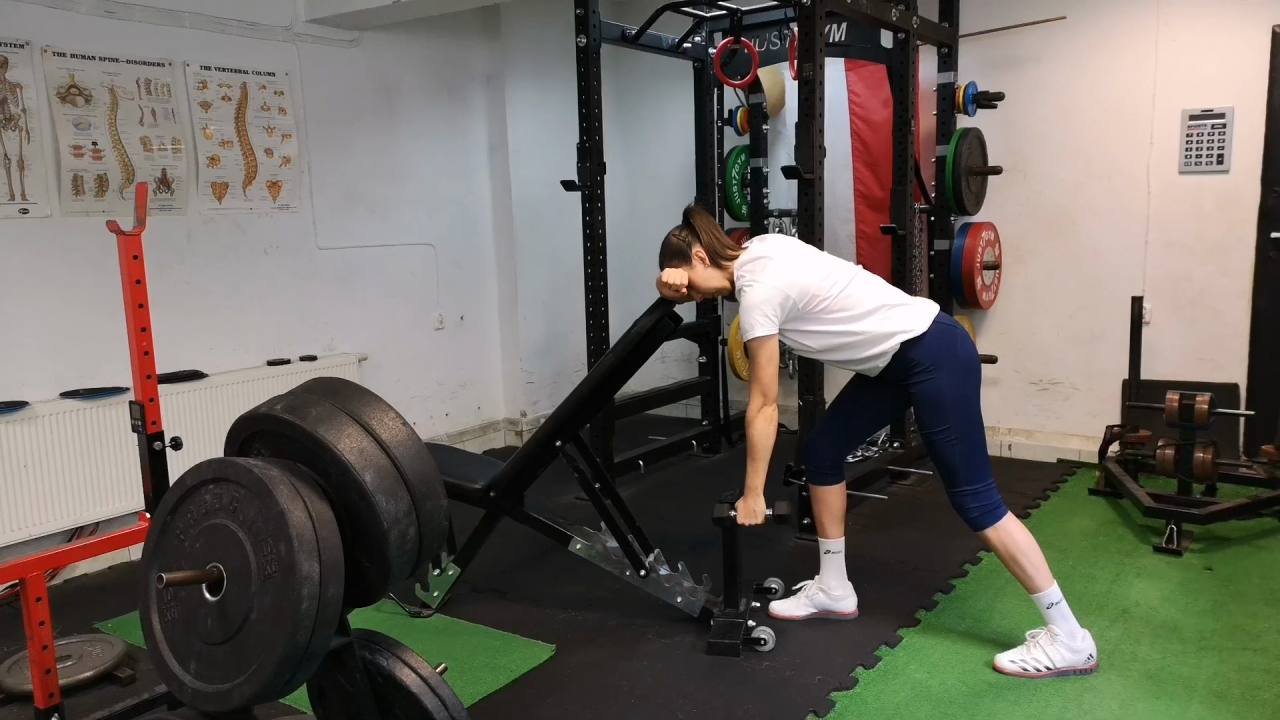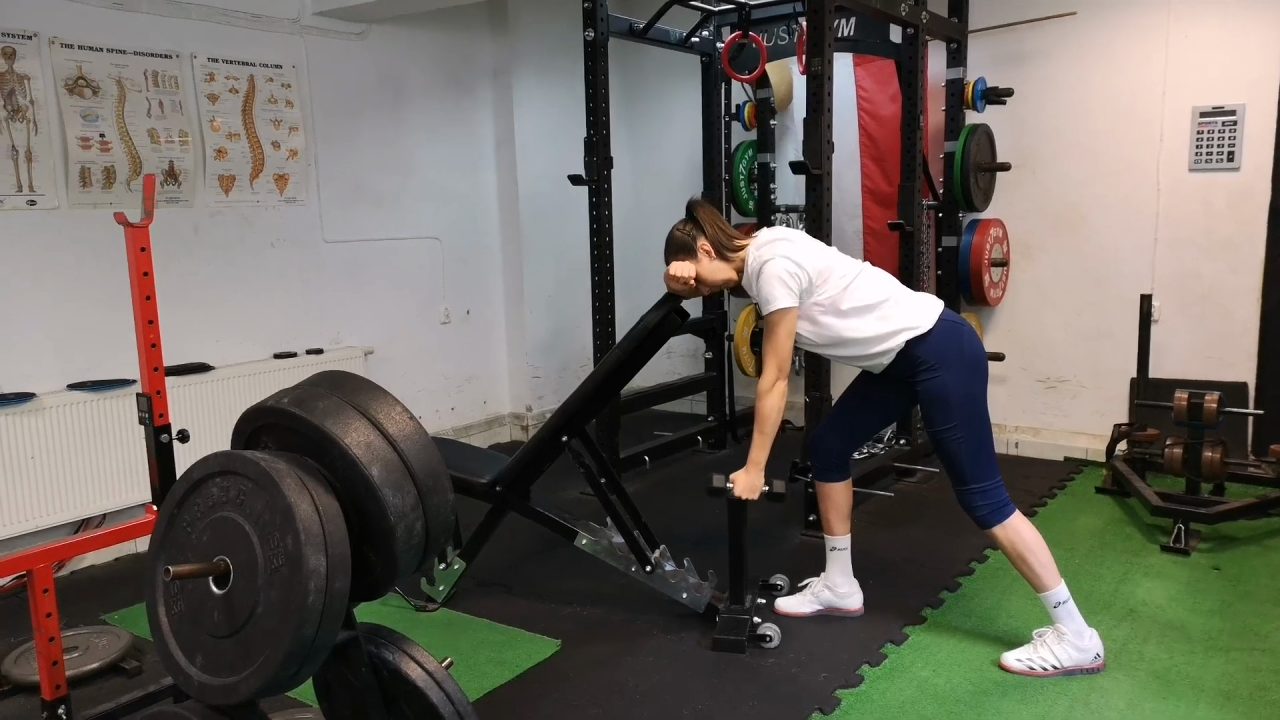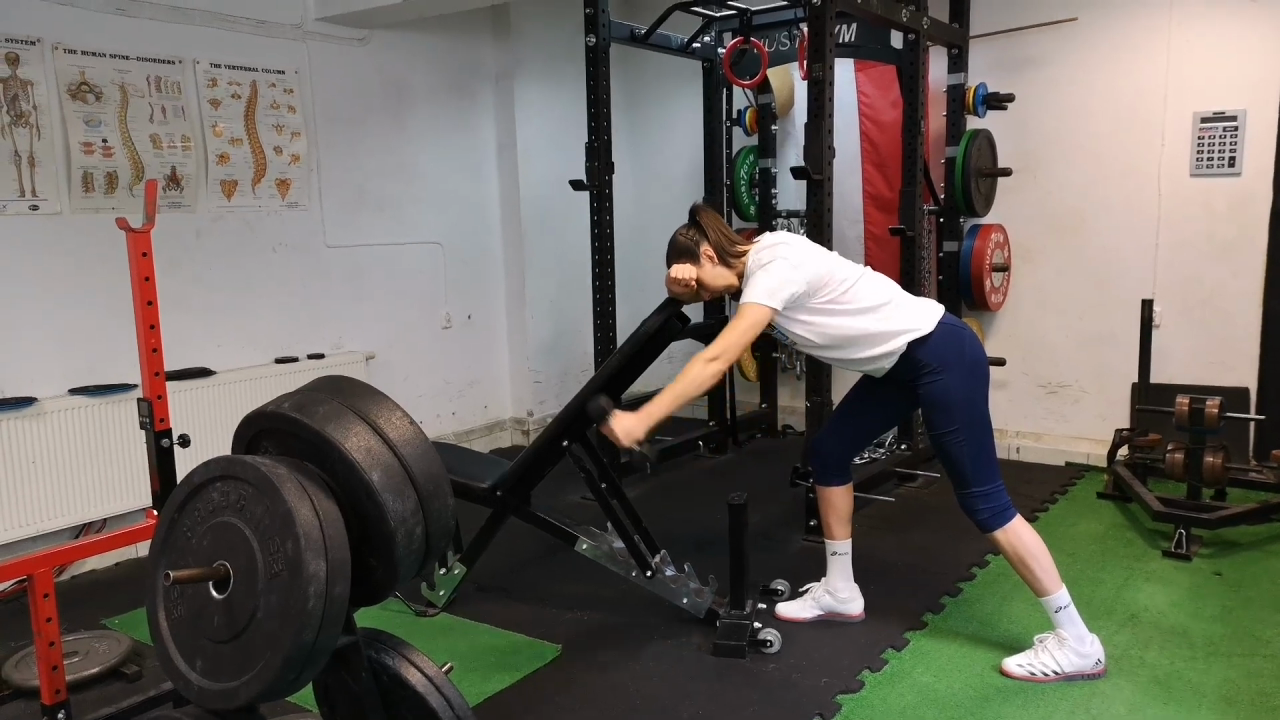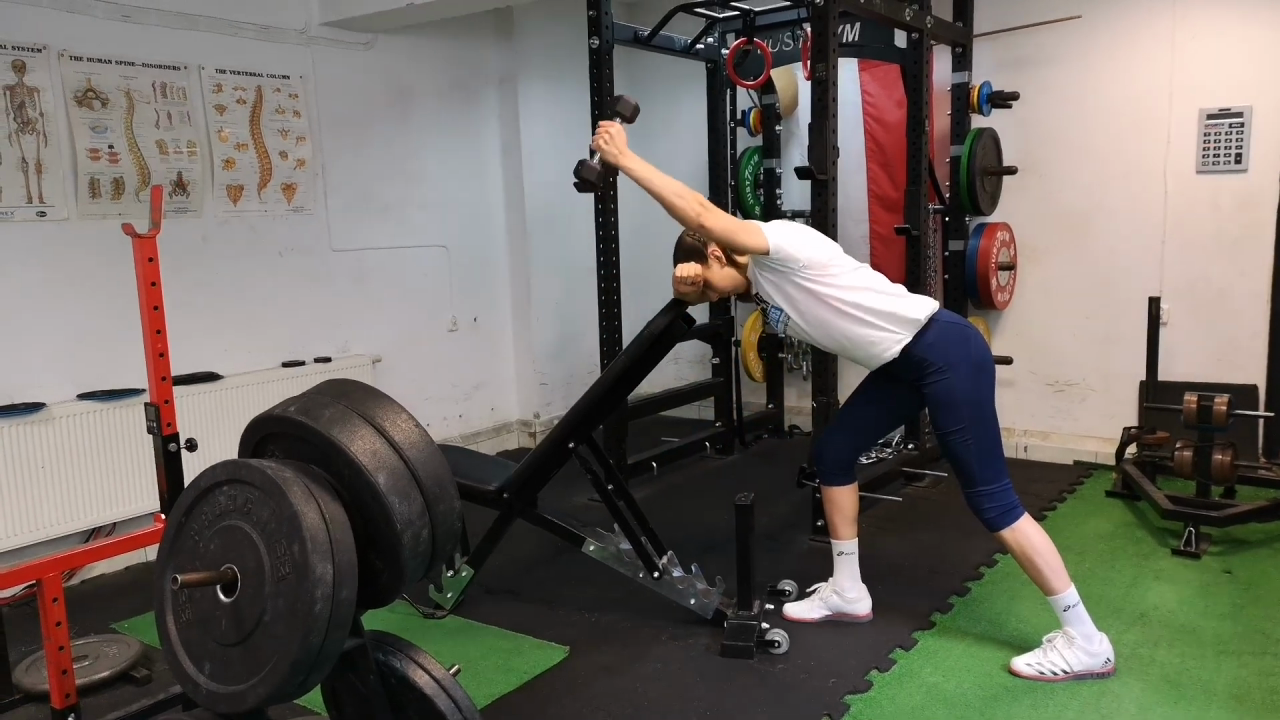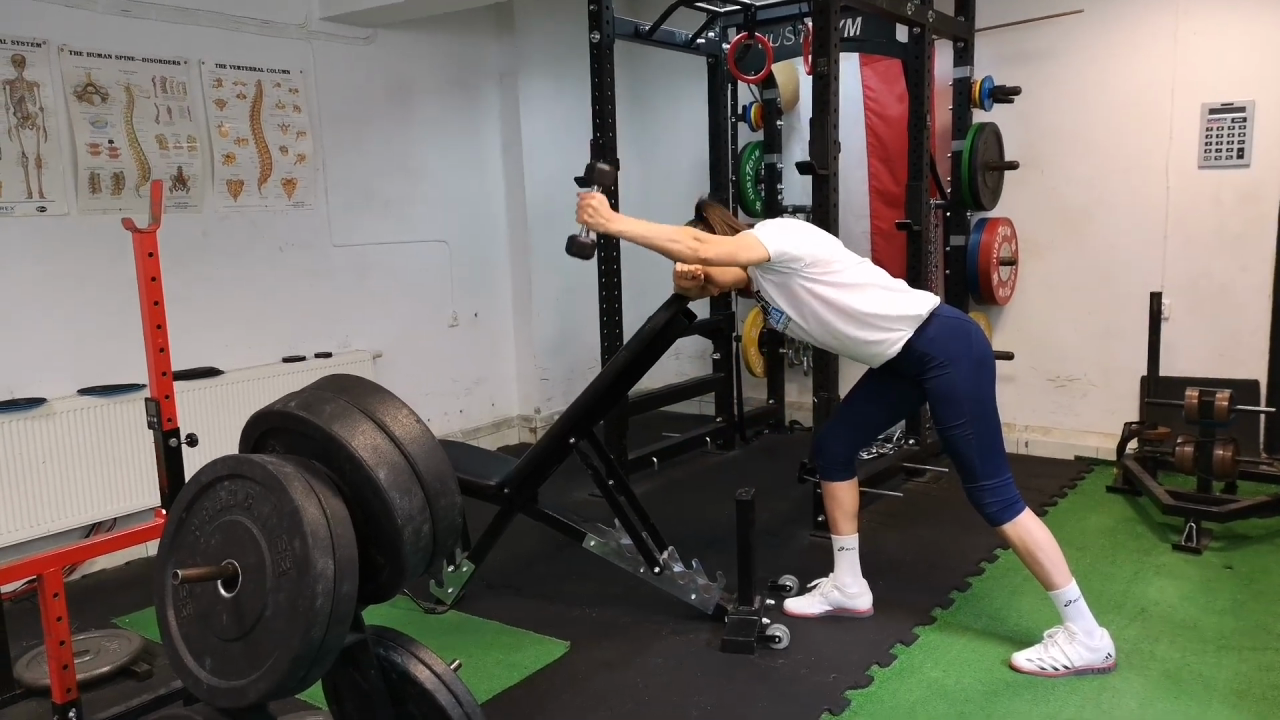
dt=0.7s
person 1, frame 1
left shoulder: (758, 290)
right shoulder: (753, 255)
left elbow: (763, 404)
left wrist: (753, 493)
right wrist: (676, 285)
left hip: (935, 354)
right hip: (898, 356)
left knee: (973, 497)
right knee: (821, 451)
left ankle: (1068, 638)
right ankle: (834, 589)
person 1, frame 2
left shoulder: (773, 267)
right shoulder: (757, 252)
left elbow: (775, 380)
left wrist: (754, 469)
right wrist: (681, 277)
left hip: (939, 351)
right hip: (900, 355)
left knee: (980, 495)
right knee: (827, 448)
left ankle: (1076, 638)
right ankle: (839, 588)
person 1, frame 3
left shoulder: (774, 268)
right shoulder: (755, 256)
left elbow: (717, 359)
right elbow: (692, 291)
left wrist: (641, 420)
right wrist: (684, 282)
left hip: (942, 355)
right hip: (900, 361)
left knee: (983, 499)
right knee: (828, 453)
left ankle: (1077, 642)
right ankle: (840, 591)
person 1, frame 4
left shoulder: (777, 244)
right shoulder: (758, 284)
left elbow: (702, 215)
right elbow: (694, 293)
left wrist: (624, 160)
right wrist: (687, 280)
left hip: (945, 351)
right hip: (902, 362)
left knee: (990, 498)
right knee: (833, 453)
left ankle: (1085, 641)
right ankle: (848, 591)
person 1, frame 5
left shoulder: (778, 235)
right shoulder: (758, 277)
left elbow: (699, 245)
left wrist: (612, 222)
right wrist: (688, 274)
left hip: (944, 347)
right hip: (901, 359)
left knee: (991, 492)
right knee: (831, 449)
left ankle: (1086, 637)
right ankle: (848, 586)
